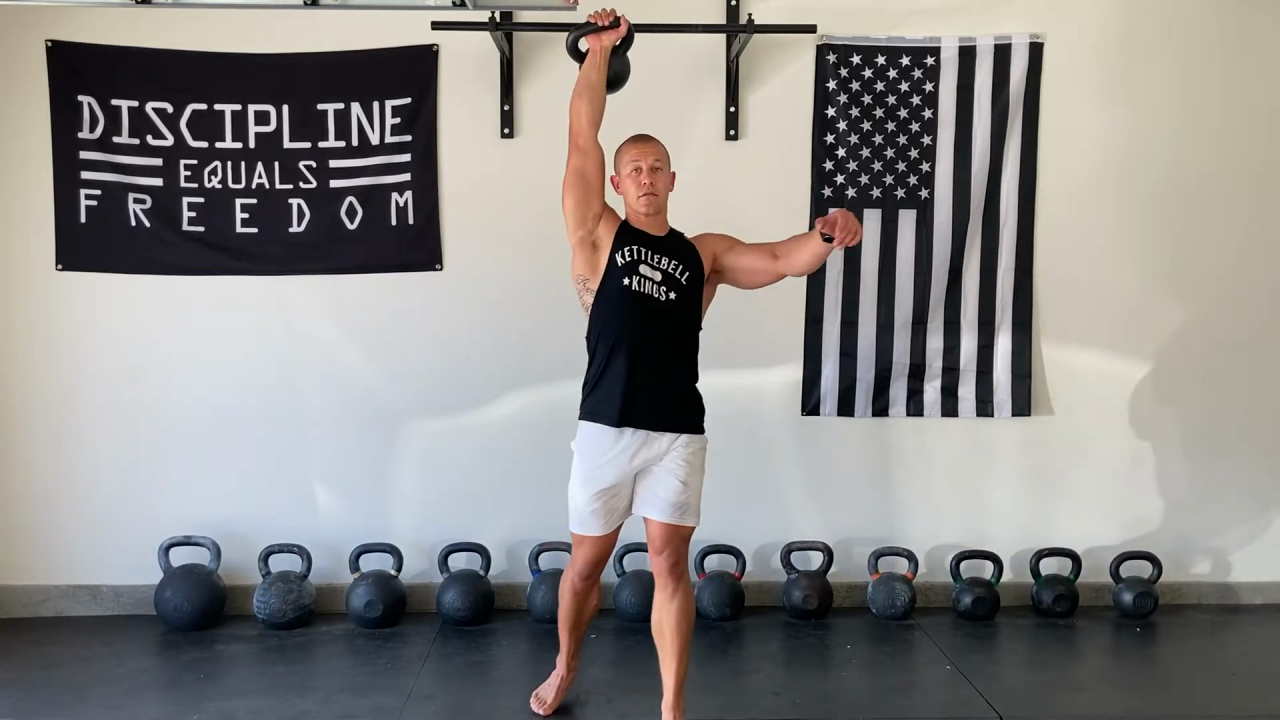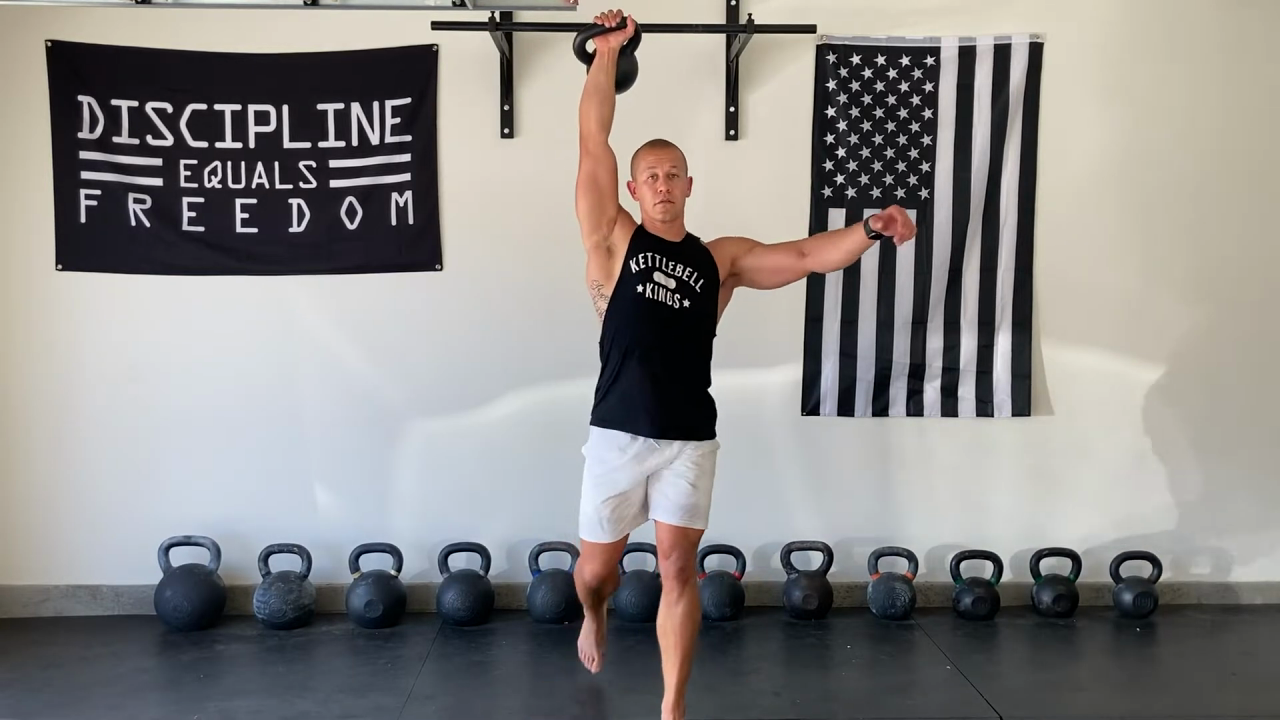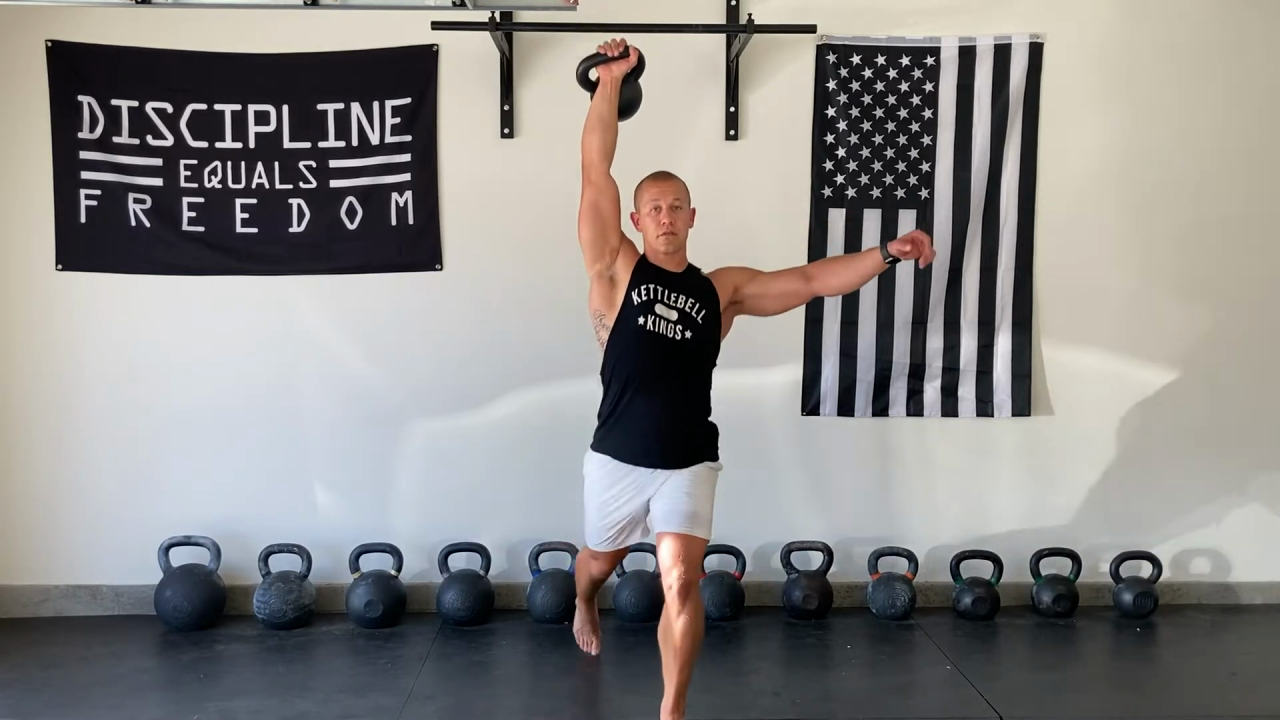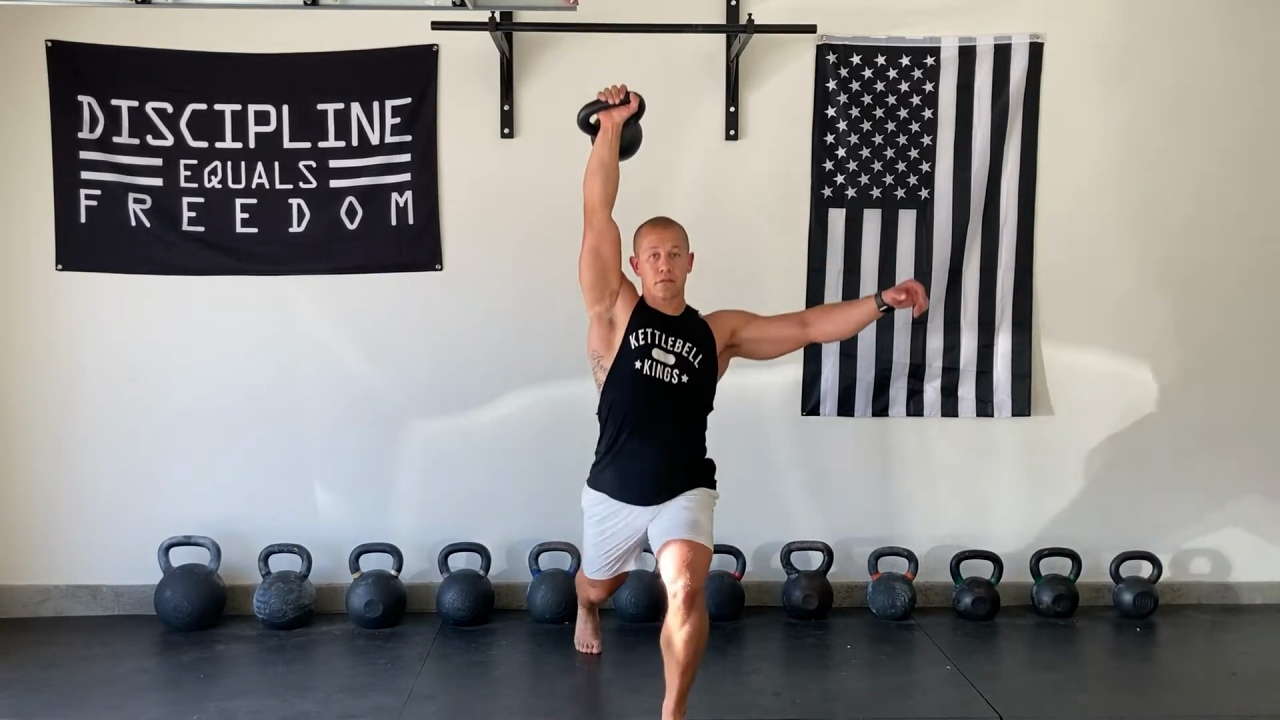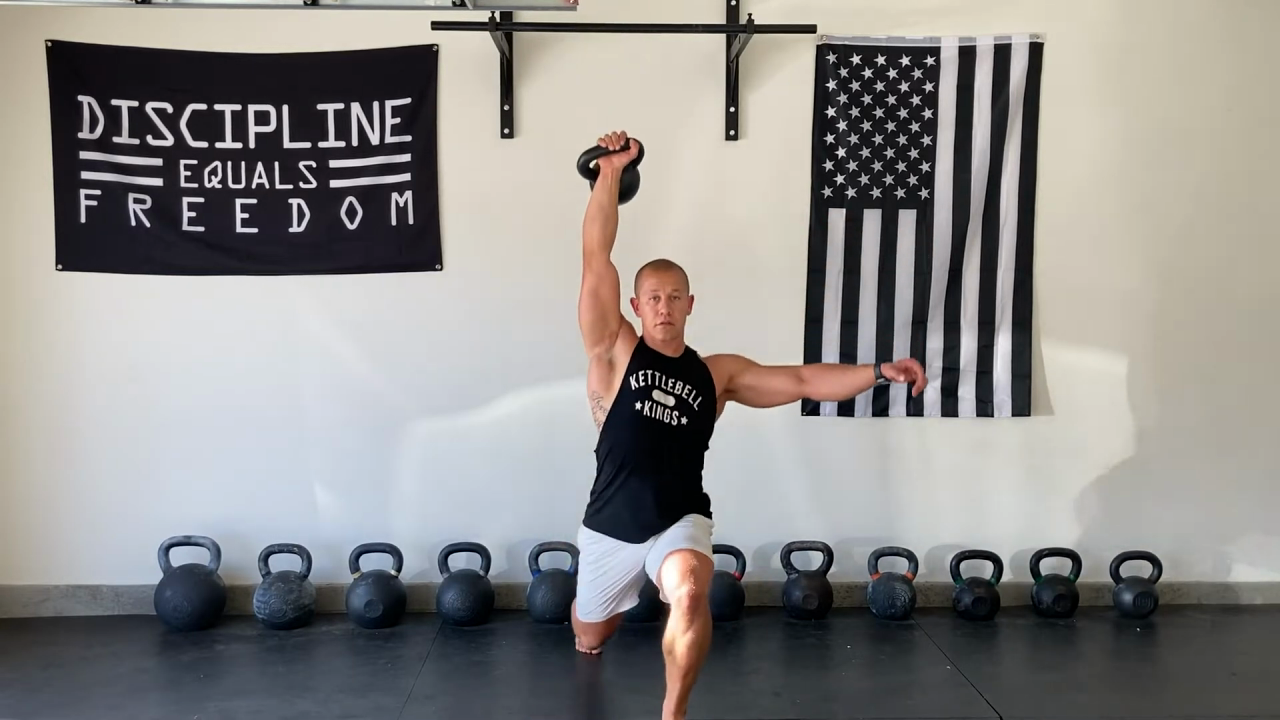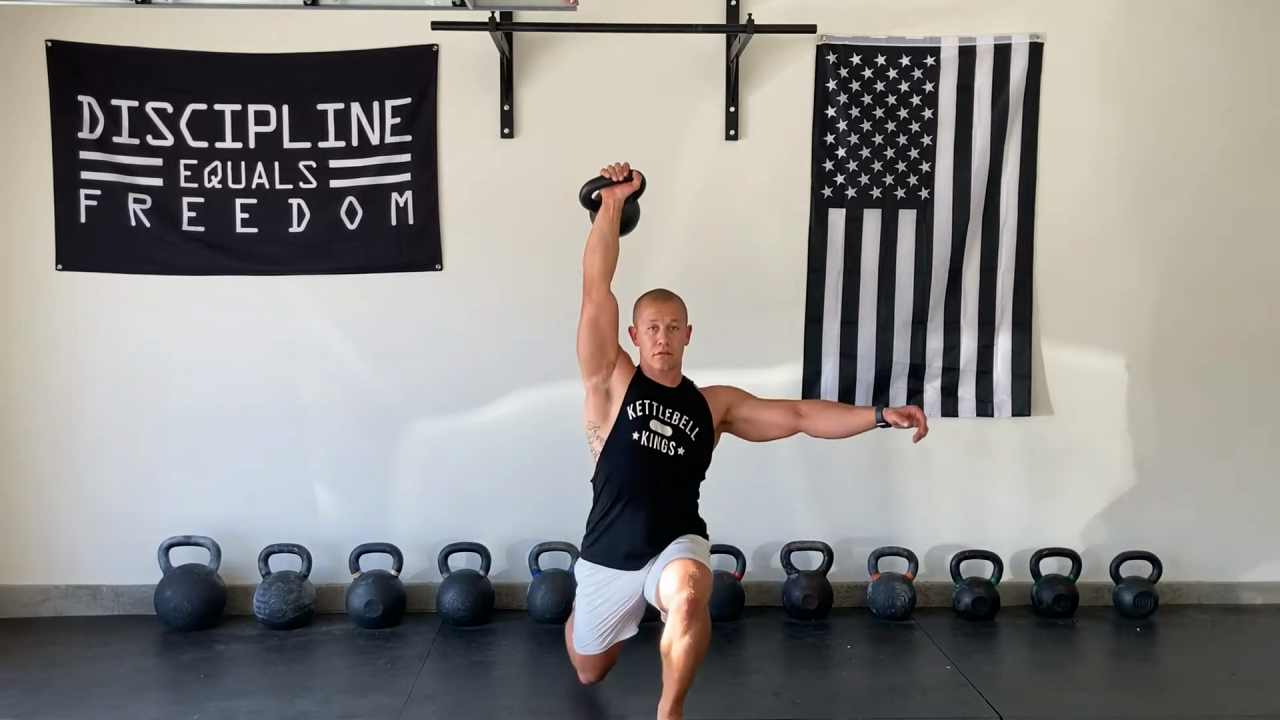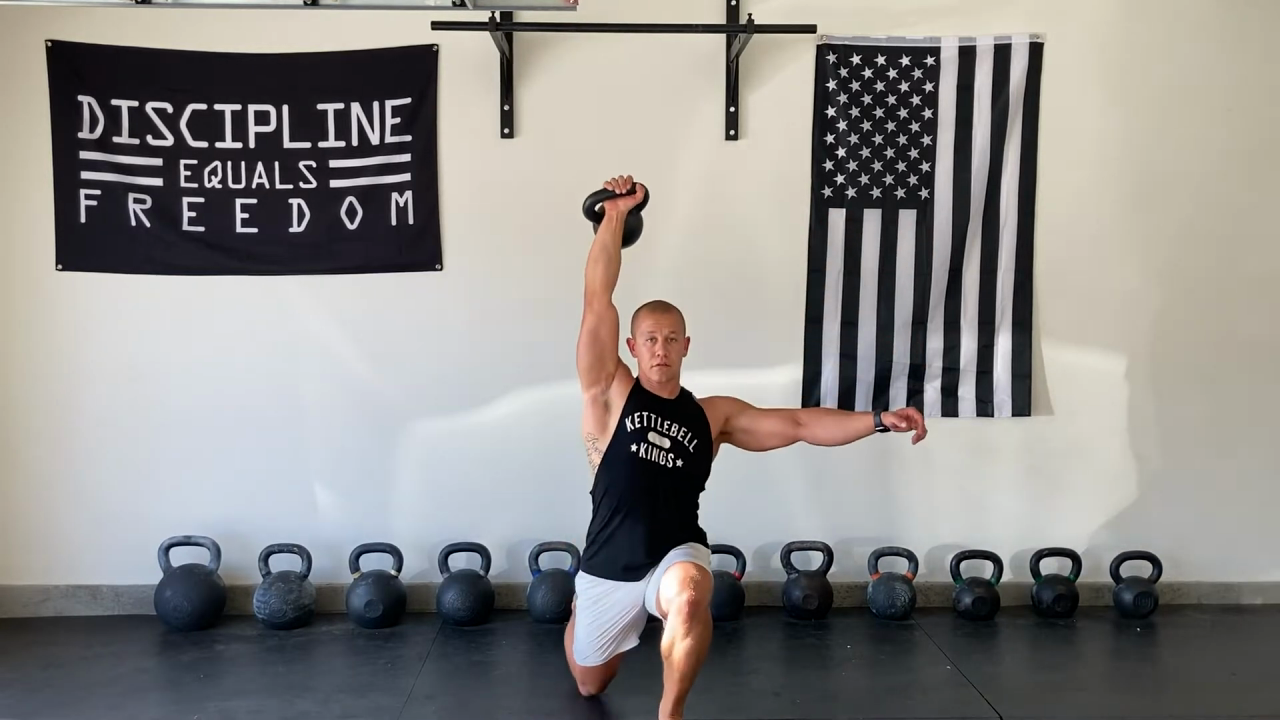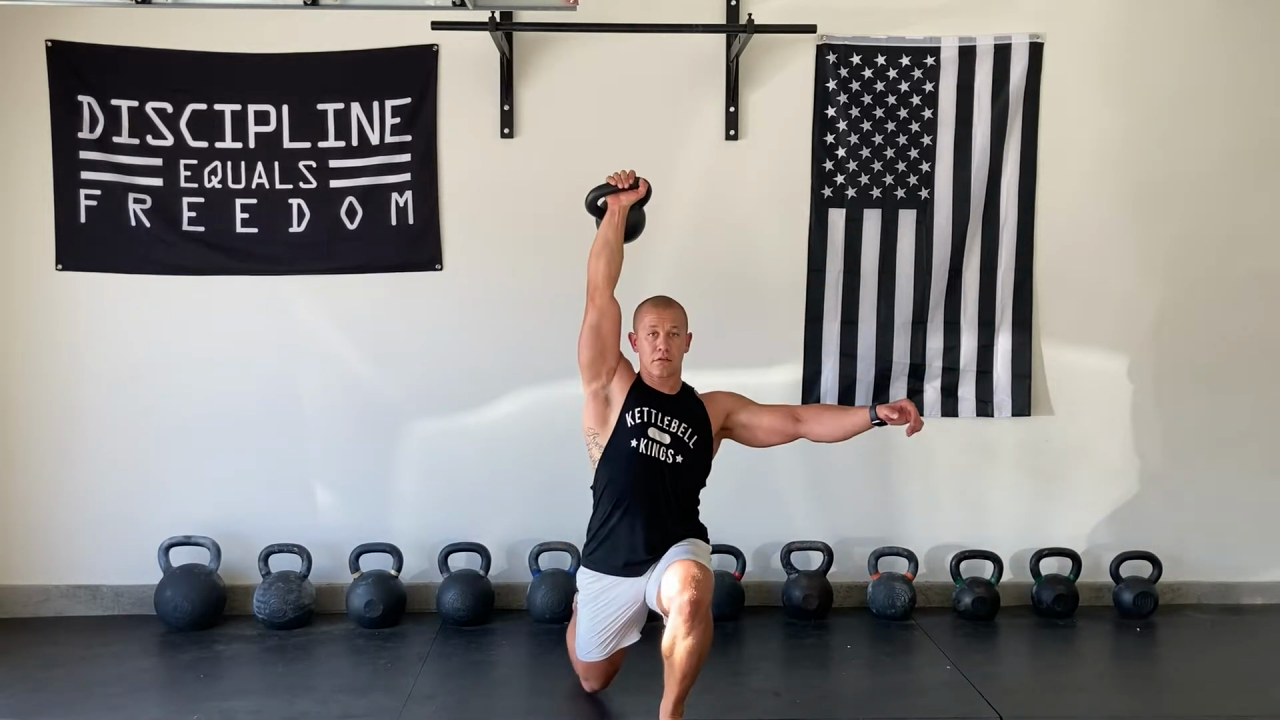
dt=0.2s
person 1, frame 1
left shoulder: (705, 253)
right shoulder: (597, 235)
left elbow: (781, 261)
right elbow: (583, 140)
left wrist: (825, 236)
right wrist: (600, 52)
left hip: (678, 432)
right hip: (606, 427)
left knee: (670, 567)
right knee: (586, 561)
person 1, frame 2
left shoulder: (722, 258)
right shoulder: (612, 240)
left elbow: (807, 257)
right elbow: (592, 144)
left wrist: (870, 229)
right wrist: (608, 52)
left hip: (689, 438)
right hip: (618, 431)
left knee: (677, 573)
right knee: (598, 562)
right ankle: (592, 621)
person 1, frame 3
left shoulder: (722, 288)
right shoulder: (615, 270)
left elbow: (812, 281)
right elbow: (595, 175)
left wrist: (885, 253)
right wrist: (610, 82)
left hip: (688, 462)
right hip: (619, 457)
left knee: (681, 582)
right knee: (598, 564)
right ankle: (586, 606)
person 1, frame 4
left shoulder: (718, 330)
right shoulder: (615, 311)
left elbow: (808, 326)
right elbow: (596, 216)
left wrist: (881, 301)
right wrist: (611, 126)
left hip: (684, 492)
right hip: (615, 491)
left knee: (685, 590)
right knee: (598, 588)
right ankle: (586, 614)
person 1, frame 5
left shoulder: (717, 372)
right shoulder: (614, 352)
left elbow: (803, 380)
right elbow: (596, 257)
left wrist: (877, 371)
right wrist: (610, 172)
left hip: (680, 522)
right hip: (612, 526)
left knee: (690, 596)
right knee: (593, 632)
right ankle: (587, 612)
person 1, frame 6
left shoulder: (714, 403)
right shoulder: (612, 382)
left elbow: (799, 415)
right elbow: (595, 288)
left wrist: (878, 415)
right wrist: (611, 205)
left hip: (675, 546)
right hip: (610, 557)
left knee: (689, 598)
right knee: (590, 668)
right ankle: (582, 616)
person 1, frame 7
left shoulder: (712, 415)
right shoulder: (609, 393)
left elbow: (799, 424)
right elbow: (596, 301)
left wrist: (878, 419)
right wrist: (614, 217)
left hip: (676, 553)
right hip: (610, 567)
left knee: (690, 599)
right ankle: (581, 614)
person 1, frame 8
left shoulder: (713, 410)
right shoulder: (611, 389)
left elbow: (799, 421)
right elbow: (598, 295)
left wrist: (873, 413)
right wrist: (617, 210)
left hip: (676, 550)
right hip: (612, 561)
left knee: (691, 598)
right ankle: (581, 612)
